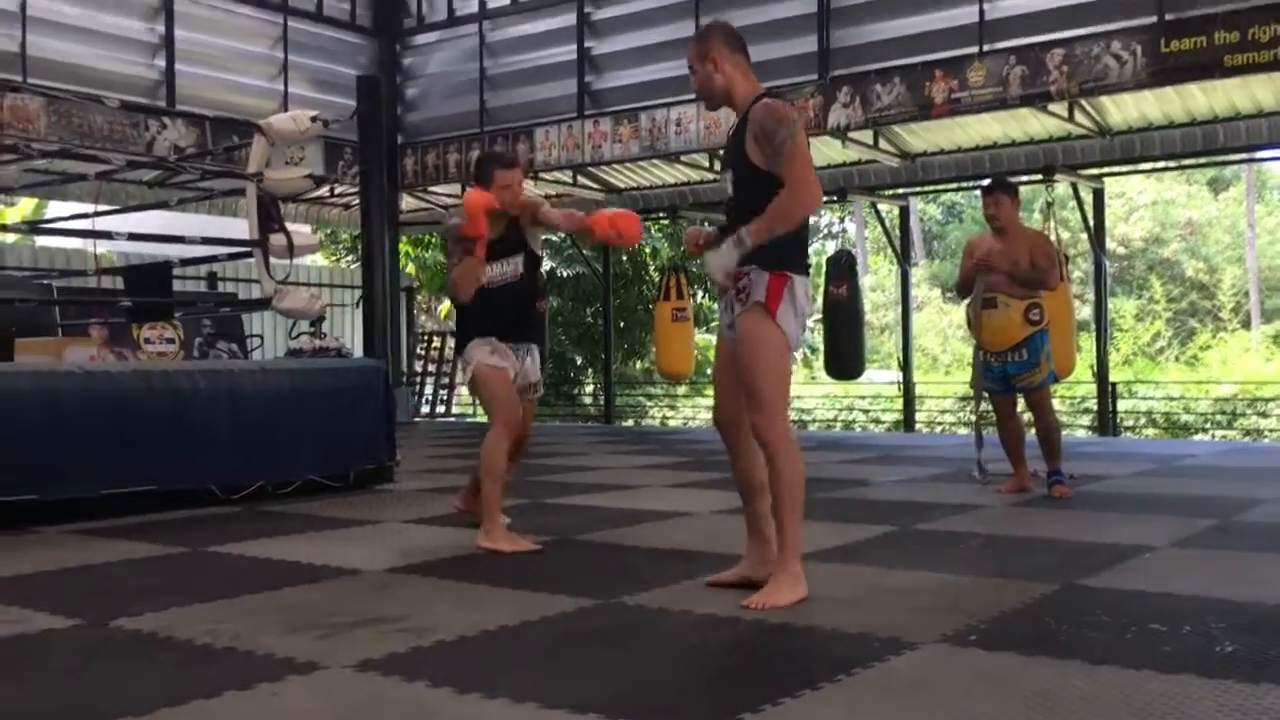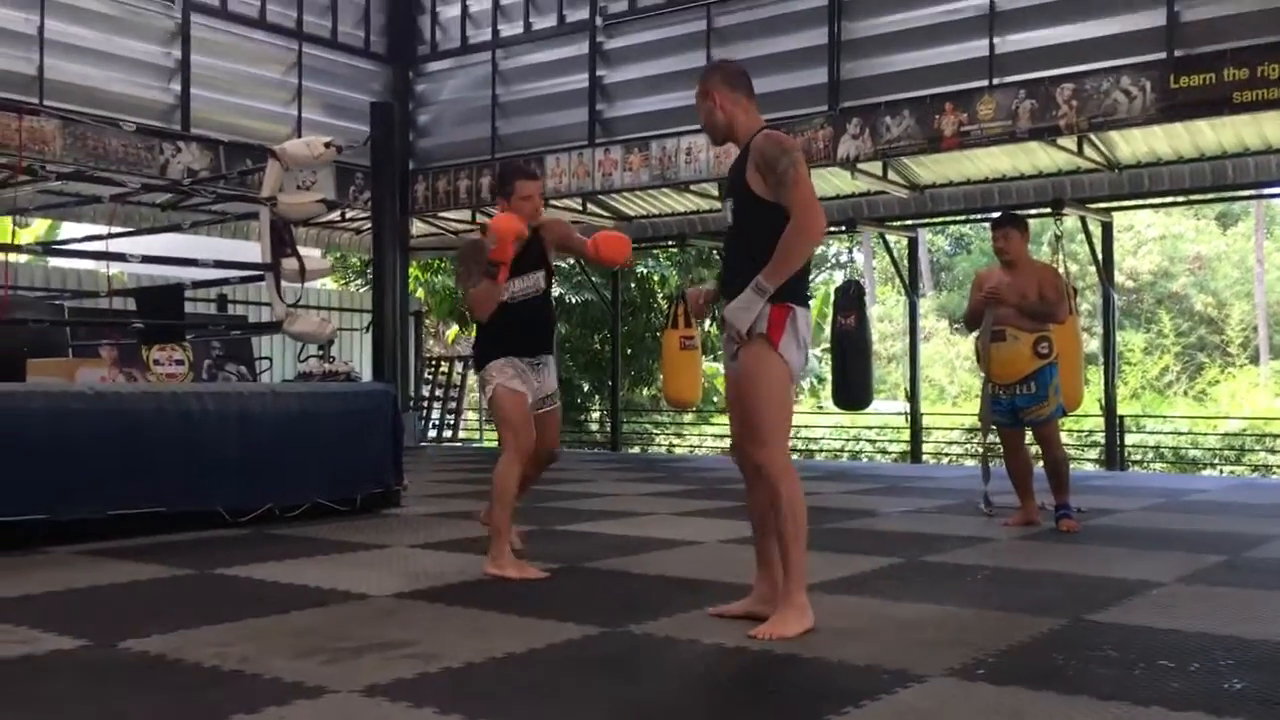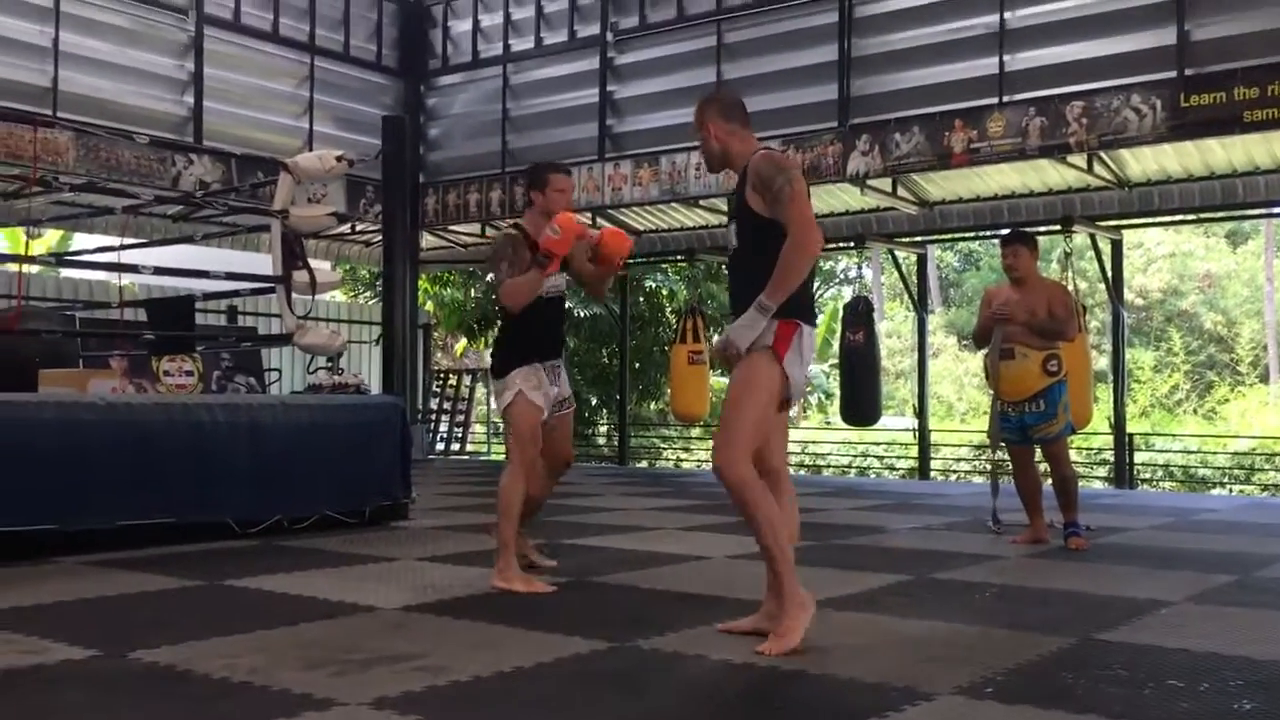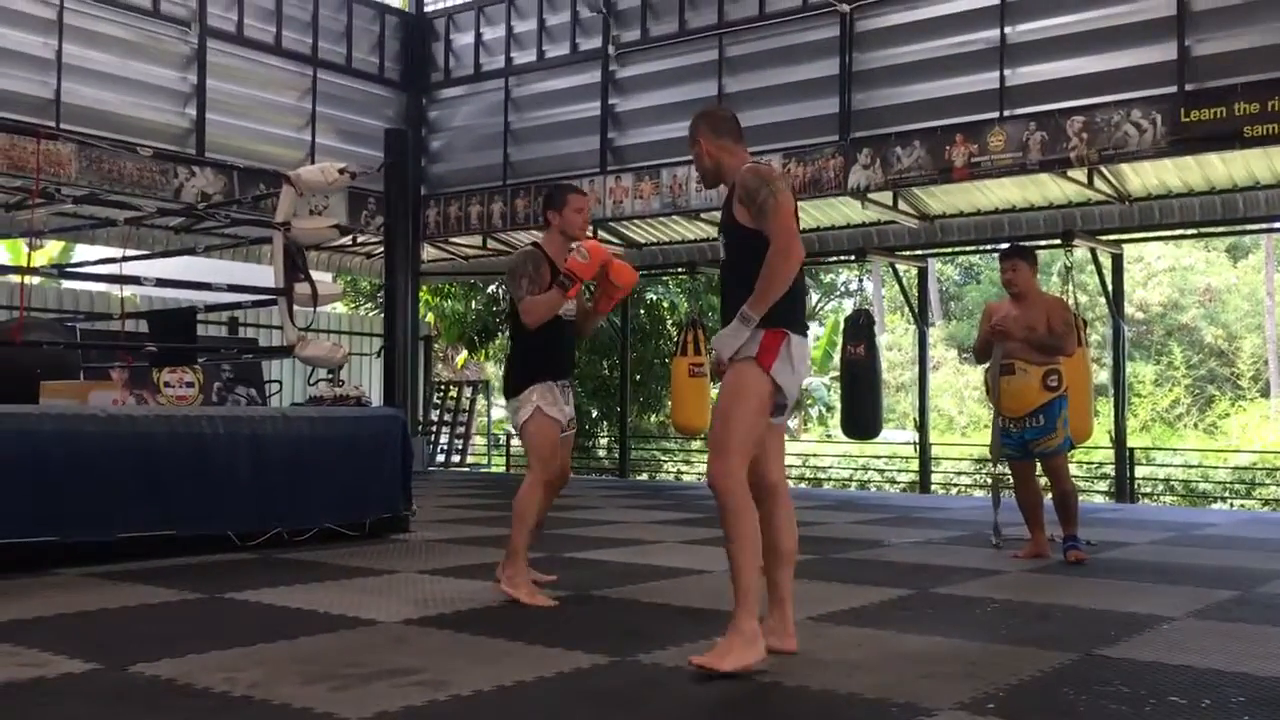
dt=0.2s
person 1, frame 1
left shoulder: (772, 115)
right shoulder: (744, 126)
left elbow: (806, 196)
left wrist: (736, 243)
right wrist: (717, 238)
left hip: (771, 283)
right hip: (743, 285)
left knee: (768, 425)
right knee: (730, 419)
left ankle: (790, 571)
right ankle: (760, 553)
person 1, frame 2
left shoulder: (771, 146)
right shoulder: (747, 158)
left elbow: (811, 224)
left wrist: (755, 294)
right wrist: (718, 289)
left hip: (771, 318)
right hip: (748, 321)
left knee: (770, 457)
right knee: (748, 455)
left ankle: (796, 600)
right ankle: (768, 589)
person 1, frame 3
left shoulder: (768, 166)
right shoulder: (749, 182)
left elbow: (808, 240)
left wrist: (756, 314)
right wrist: (738, 331)
left hip: (778, 334)
right hip: (762, 336)
left knee: (732, 462)
right knee: (768, 471)
left ankle: (793, 595)
right ankle: (777, 606)
person 1, frame 4
left shoulder: (756, 178)
right shoulder: (743, 195)
left elbow: (789, 250)
left wrist: (740, 323)
right wrist: (736, 337)
left hip: (768, 342)
right hip: (760, 345)
left knee: (726, 473)
right knee: (768, 484)
left ankle: (747, 625)
right ankle: (779, 624)
person 2, frame 1
left shoulder: (528, 213)
right shoulder: (457, 230)
left elbow: (566, 219)
right elbow: (462, 295)
right wrist: (474, 242)
left hip: (523, 341)
right hip: (481, 340)
left knee: (518, 434)
right knee: (507, 421)
left ankle: (473, 496)
right ankle: (492, 529)
person 2, frame 2
left shoulder: (549, 232)
right shoulder: (476, 247)
left elbow: (593, 250)
right elbow: (480, 311)
left wrist: (605, 250)
right wrist: (498, 263)
left hip: (540, 357)
right hip: (500, 359)
left knee: (546, 451)
right knee: (520, 445)
left ankle: (498, 510)
right ankle: (499, 555)
person 2, frame 3
left shoulder: (565, 242)
right shoulder: (509, 242)
left elbow: (596, 289)
right elbow: (511, 300)
left wrist: (608, 262)
right wrist: (546, 257)
left hip: (552, 363)
right hip: (518, 365)
left knee: (559, 458)
right knee: (524, 459)
left ankle: (516, 534)
right ankle: (505, 567)
person 2, frame 4
left shoulder: (576, 261)
right shoulder: (528, 260)
left elbow: (582, 327)
right elbow: (530, 316)
left wrist: (608, 296)
right wrist: (570, 280)
left hip: (560, 382)
right hip: (531, 382)
left knee: (555, 477)
right knee: (542, 471)
left ankle: (514, 560)
right ankle: (515, 575)
person 3, frame 1
left shoulder: (1035, 240)
right shoulder: (975, 245)
left elbow: (1051, 280)
right elbow: (961, 291)
left wrist: (1007, 269)
right wrist: (970, 274)
left hip: (1026, 334)
right hip: (989, 339)
left knee: (1040, 404)
right knee: (1003, 409)
left ankle: (1055, 474)
right ankle: (1020, 475)
person 3, frame 2
left shoulder: (1044, 273)
right shoulder: (984, 277)
left elbow: (1060, 313)
right elbow: (969, 324)
left wrist: (1017, 301)
right wrist: (978, 307)
left hip: (1035, 367)
right hip: (998, 371)
left knee: (1049, 438)
right knee: (1010, 442)
left ankle: (1063, 508)
right ankle: (1028, 507)
person 3, frame 3
left shoulder: (1053, 290)
right shoulder: (993, 294)
left elbow: (1069, 330)
right elbow: (978, 341)
left wrist: (1025, 319)
right wrist: (988, 324)
left hip: (1043, 385)
right hip: (1007, 389)
left knee: (1057, 455)
right knee: (1020, 459)
left ankle: (1072, 526)
right ankle: (1036, 525)
person 3, frame 4
left shoulder: (1053, 305)
right shoulder: (993, 309)
left elbow: (1068, 346)
right elbow: (979, 356)
left wrist: (1022, 335)
right wrist: (988, 338)
left hip: (1044, 400)
right hip: (1008, 404)
left knee: (1057, 470)
right knee: (1021, 474)
left ankle: (1071, 539)
right ankle: (1038, 540)
